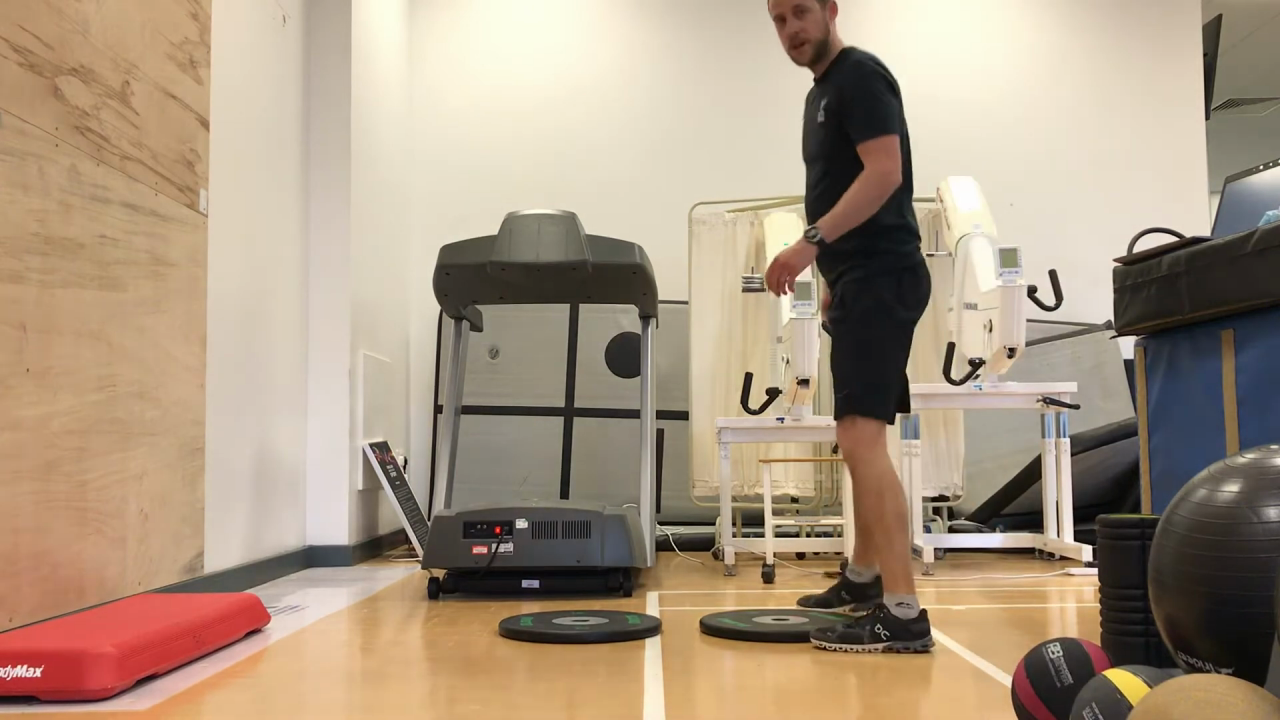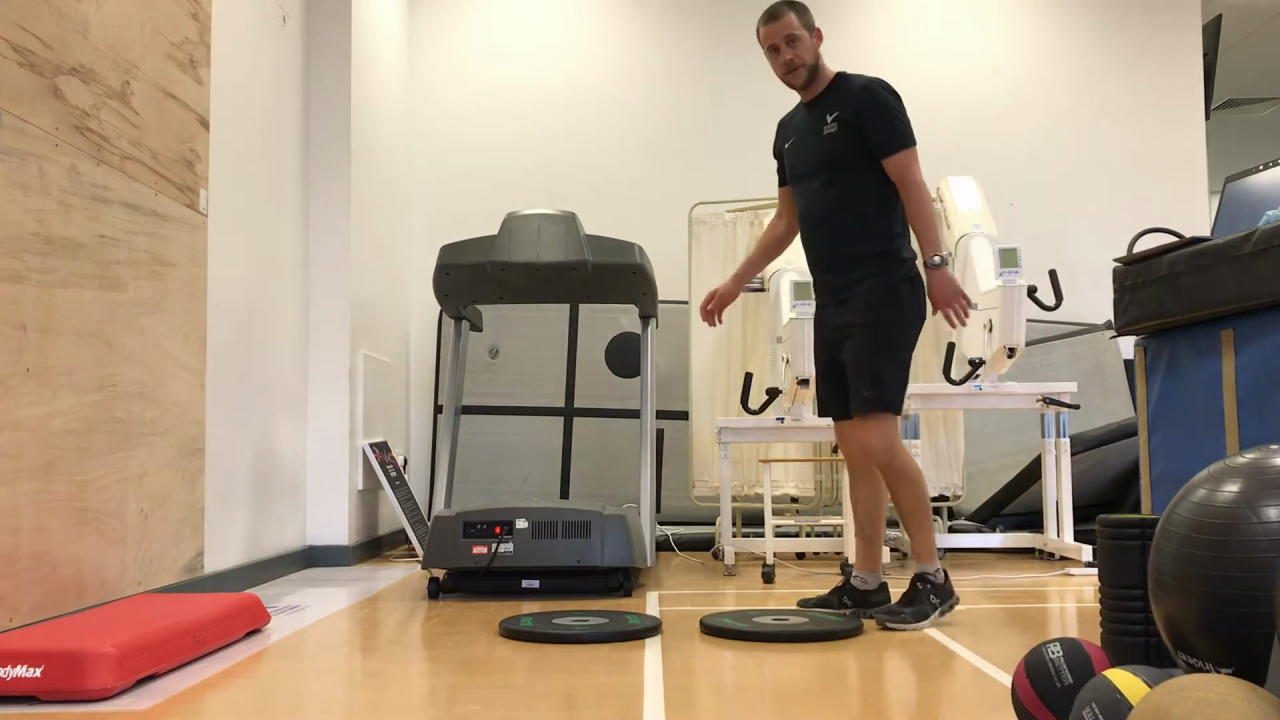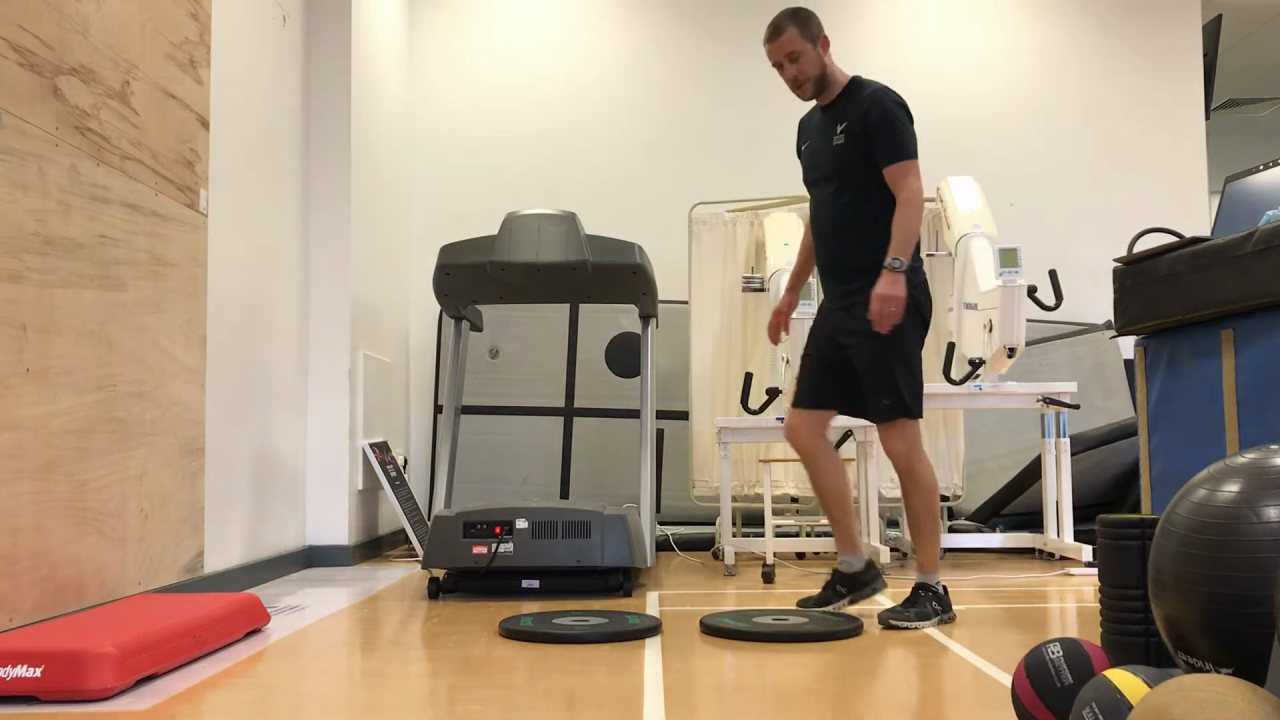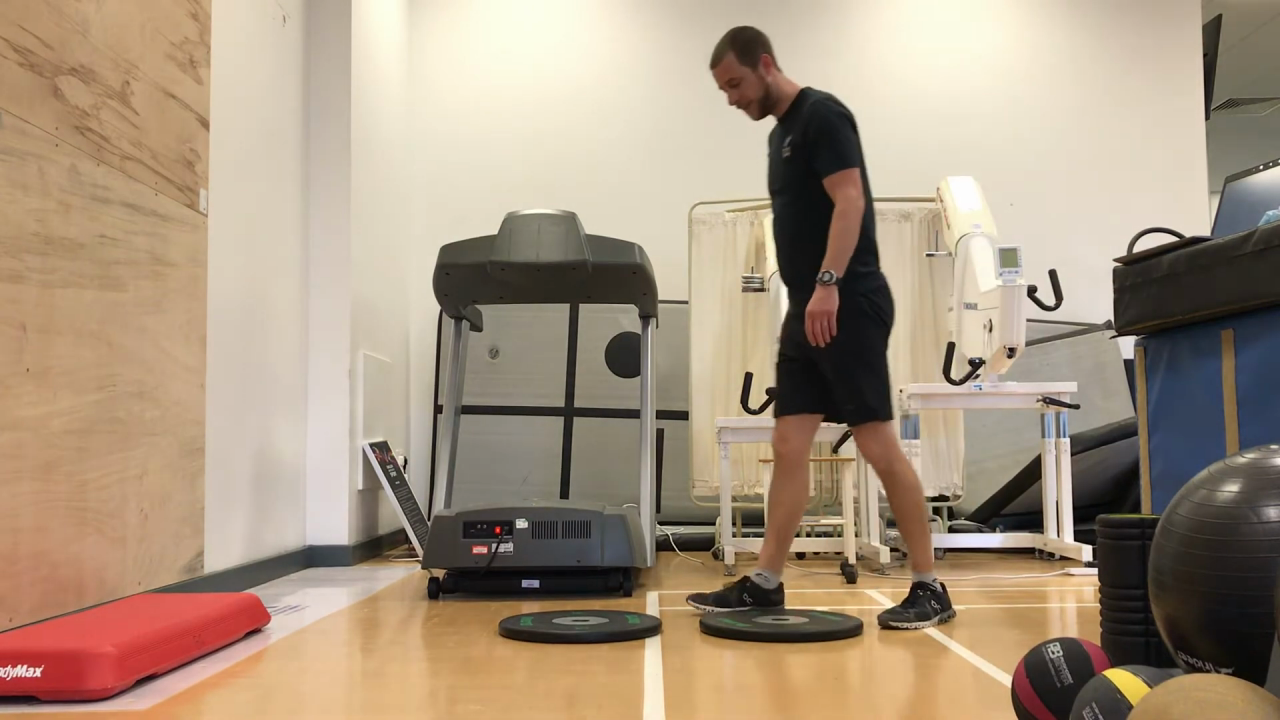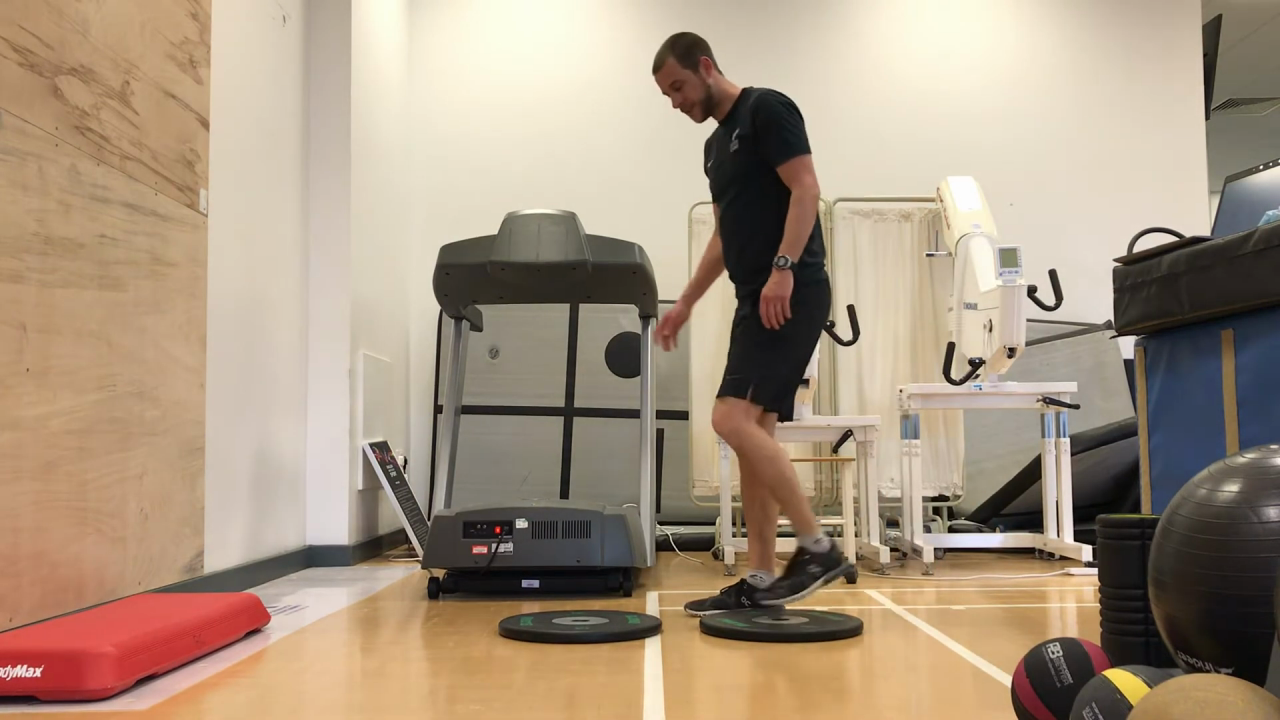
dt=0.4s
person 1, frame 1
left shoulder: (859, 75)
right shoulder: (822, 91)
left elbow: (884, 170)
left wrist: (809, 241)
right wrist: (817, 249)
left hip: (881, 276)
right hip: (855, 282)
left knee: (863, 437)
right knee: (857, 436)
left ankle: (902, 613)
right ankle: (865, 575)
person 1, frame 2
left shoulder: (867, 97)
right shoulder: (789, 129)
left elbow: (910, 182)
right elbow: (787, 218)
left wrist: (936, 262)
right wrist: (736, 282)
left hip: (883, 292)
right hip: (832, 302)
left knee: (880, 438)
right knee: (855, 444)
left ankle: (931, 578)
right ankle: (867, 582)
person 1, frame 3
left shoulder: (876, 105)
right shoulder: (810, 125)
left elbow: (909, 193)
left wrist: (896, 272)
right wrist: (792, 290)
left hip: (885, 301)
right hip: (838, 304)
left knee: (900, 443)
right knee: (802, 430)
left ankle: (932, 588)
right ankle: (856, 567)
person 1, frame 4
left shoulder: (821, 115)
right shoulder: (779, 132)
left elbow: (849, 203)
left wrist: (829, 286)
left hip: (847, 305)
right hip: (806, 309)
left knee: (877, 444)
right knee: (789, 445)
left ankle: (928, 588)
right ankle: (764, 582)
person 1, frame 5
left shoulder: (766, 109)
right shoulder: (716, 144)
left elbow: (805, 188)
left wrist: (784, 268)
right wrist: (685, 303)
left hip: (790, 294)
right hip: (755, 301)
left knee: (734, 420)
right knee: (753, 436)
left ankle: (817, 548)
right ankle: (760, 578)
